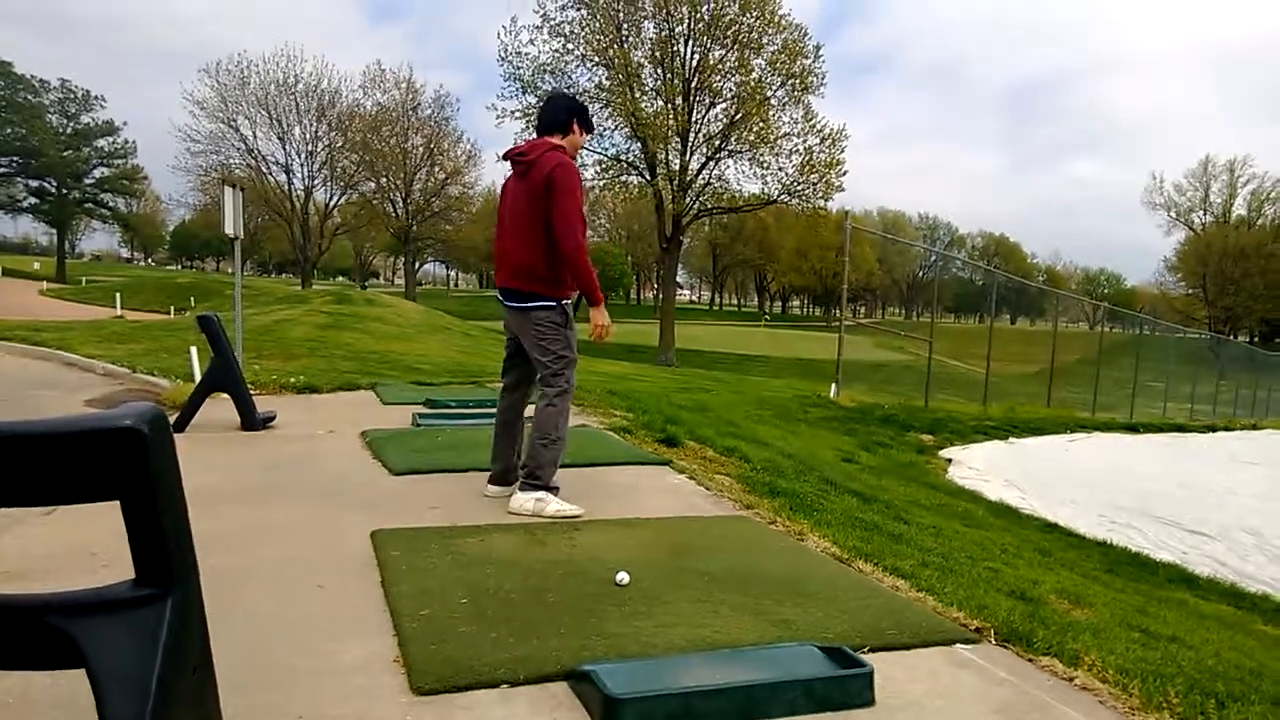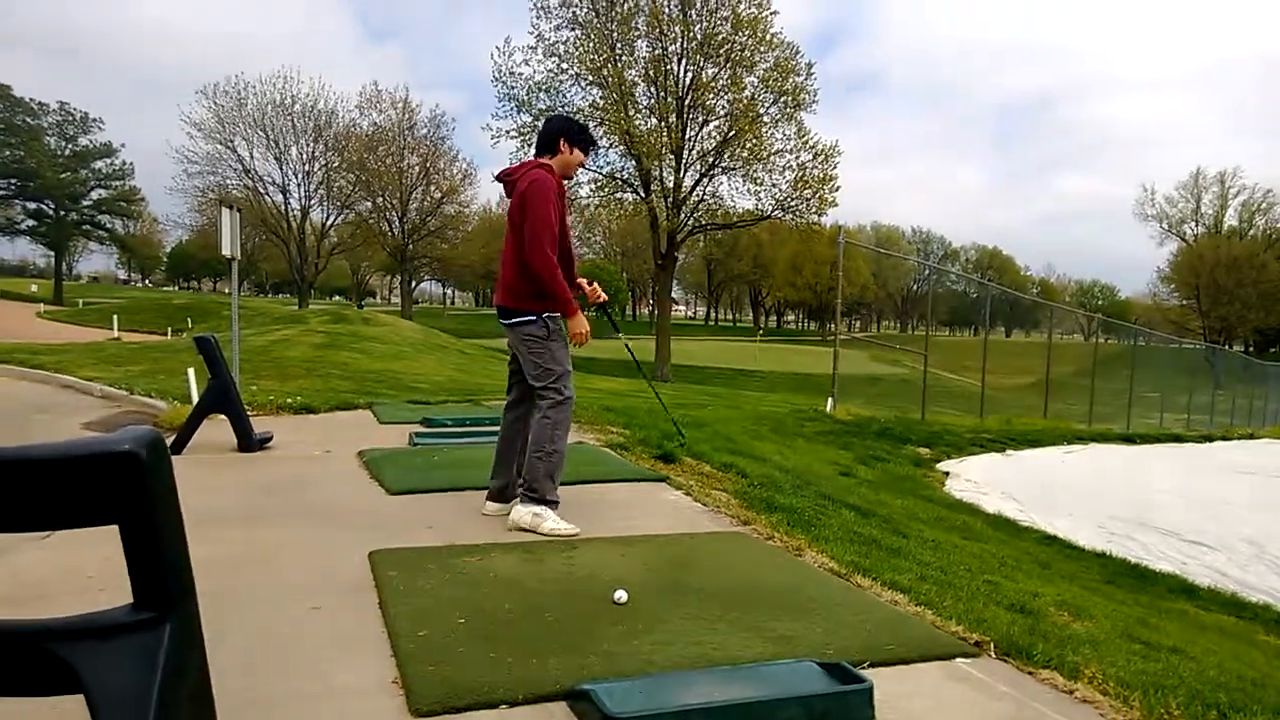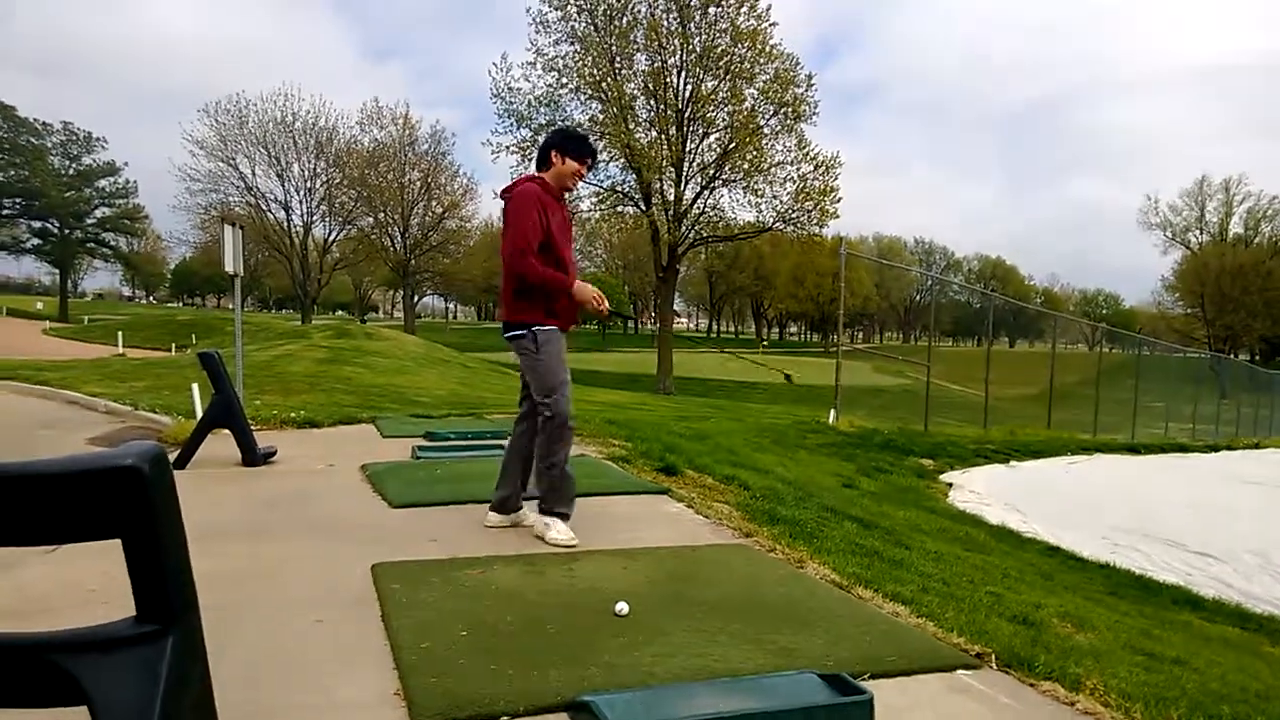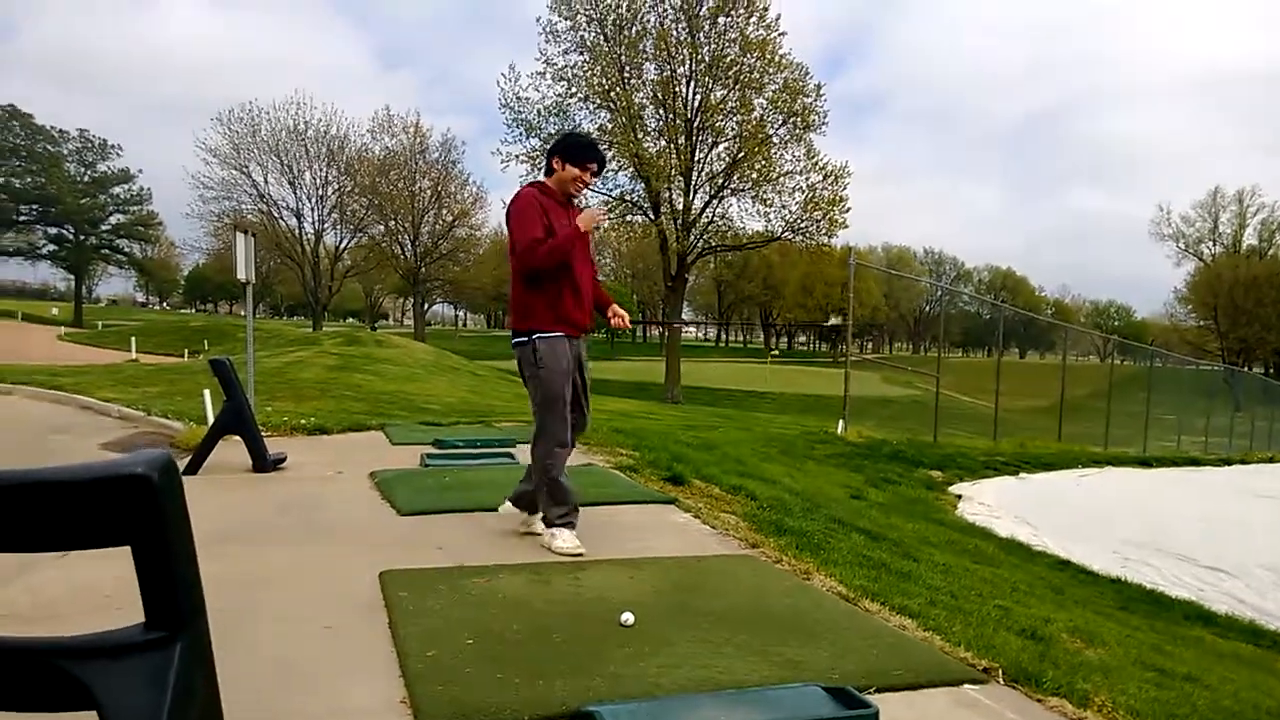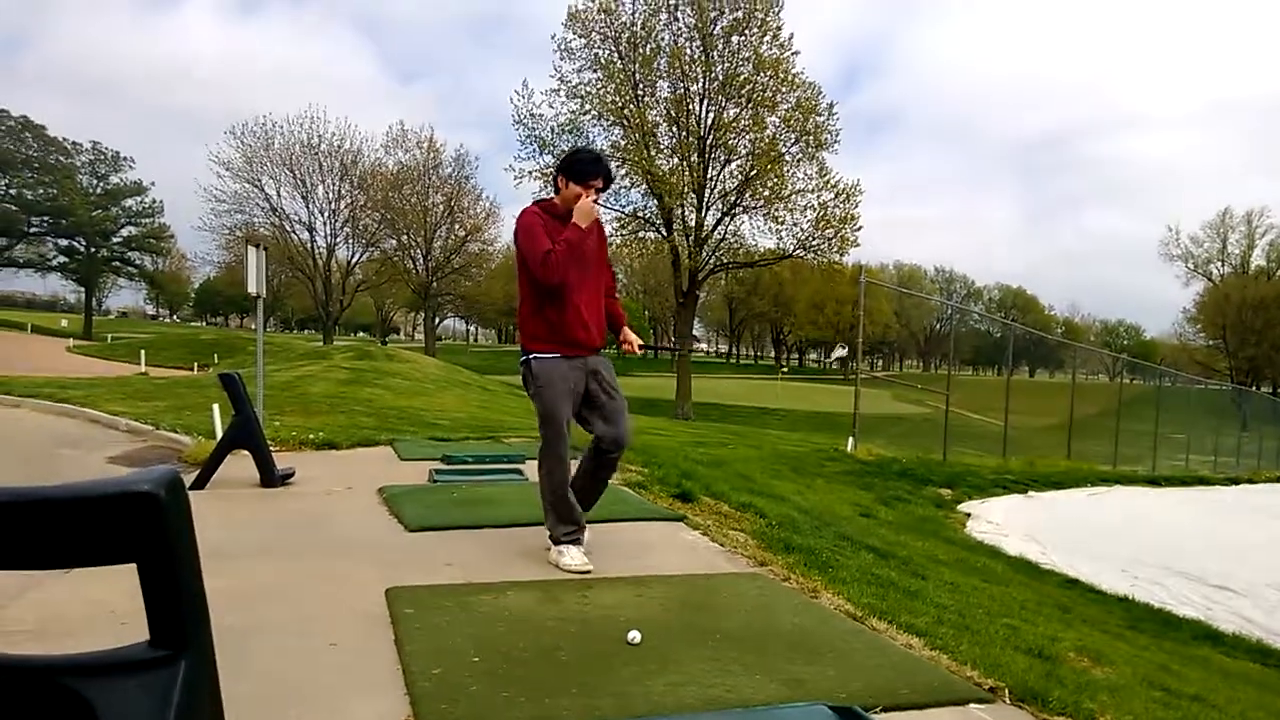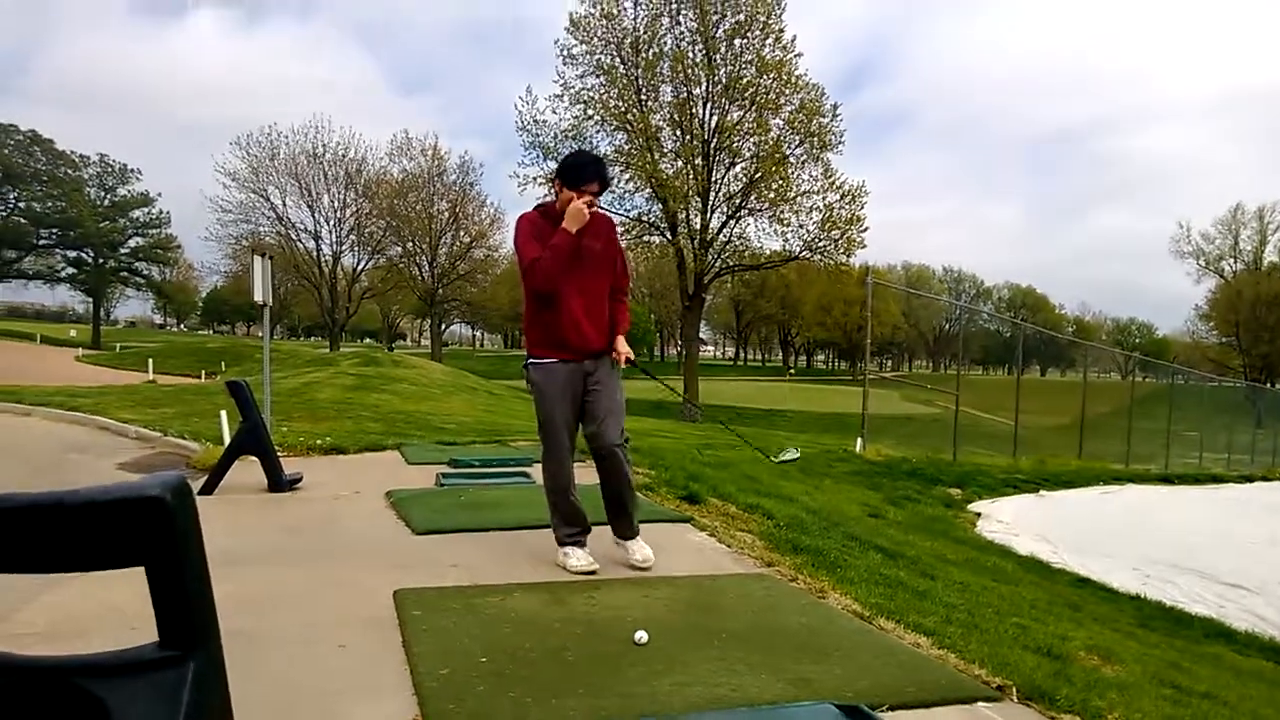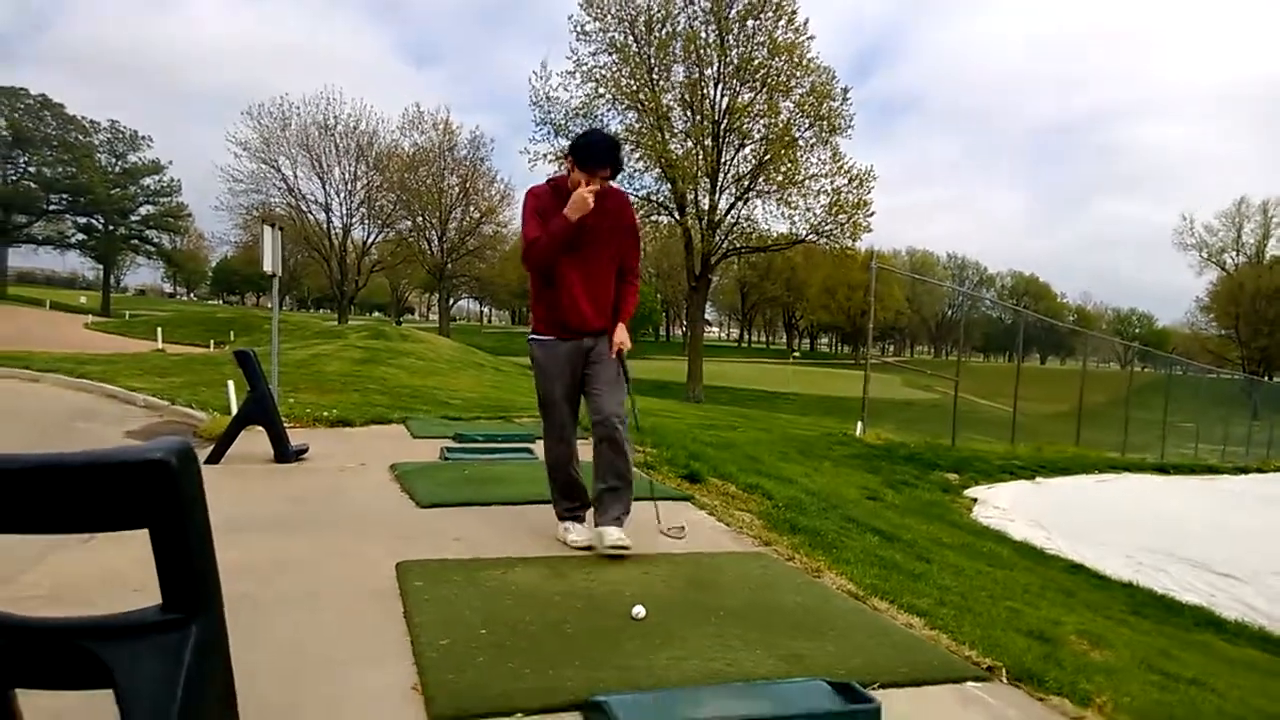
dt=0.2s
person 1, frame 1
left shoulder: (522, 170)
right shoulder: (562, 168)
right elbow: (569, 239)
left wrist: (576, 275)
right wrist: (596, 300)
left hip: (514, 292)
right hip: (544, 297)
left knee: (517, 383)
right knee: (558, 385)
left ankle: (503, 476)
right ankle: (535, 489)
person 1, frame 2
left shoulder: (532, 184)
right shoulder: (542, 184)
right elbow: (541, 257)
left wrist: (578, 284)
right wrist: (572, 311)
left hip: (524, 311)
right hip: (534, 312)
left knee: (522, 400)
right knee: (557, 397)
left ankle: (502, 493)
right ankle: (534, 502)
person 1, frame 3
left shoulder: (559, 204)
right shoulder: (527, 195)
right elbow: (520, 263)
left wrist: (582, 291)
right wrist: (574, 287)
left hip: (548, 325)
right hip: (533, 325)
left knee: (533, 415)
right knee: (557, 414)
left ankle: (505, 505)
right ankle: (553, 512)
person 1, frame 4
left shoulder: (575, 212)
right shoulder: (527, 201)
right elbow: (534, 259)
left wrist: (607, 305)
right wrist: (576, 227)
left hip: (573, 334)
right hip: (540, 336)
left knee: (571, 426)
right knee: (553, 427)
left ankle: (524, 501)
right ankle: (557, 522)
person 1, frame 5
left shoulder: (594, 228)
right shoulder: (532, 219)
right elbow: (551, 272)
left wrist: (622, 326)
right wrist: (576, 227)
left hip: (594, 354)
right hip: (549, 355)
left knee: (615, 437)
right knee: (557, 447)
left ankle: (570, 504)
right ankle: (565, 539)
person 1, frame 6
left shoulder: (604, 227)
right shoulder: (532, 224)
left elbow: (618, 289)
right elbow: (539, 279)
left wrist: (621, 335)
right wrist: (568, 230)
left hip: (601, 358)
right hip: (550, 360)
left knee: (611, 444)
right knee: (559, 454)
left ankle: (627, 533)
right ankle: (570, 540)
person 1, frame 7
left shoulder: (619, 205)
right shoulder: (540, 198)
left elbow: (629, 270)
right elbow: (534, 259)
left wrist: (622, 323)
right wrist: (569, 217)
left hip: (603, 336)
right hip: (553, 337)
left knee: (611, 421)
right knee: (559, 432)
left ankle: (611, 520)
right ankle: (570, 515)
